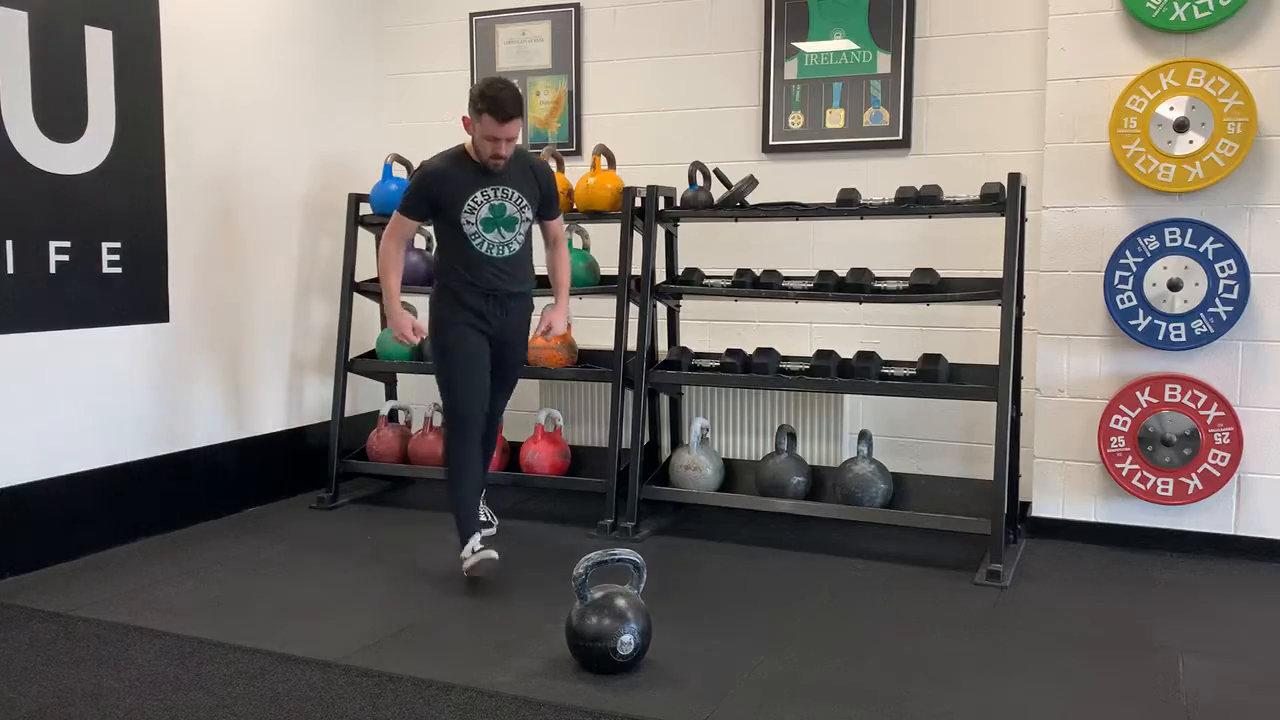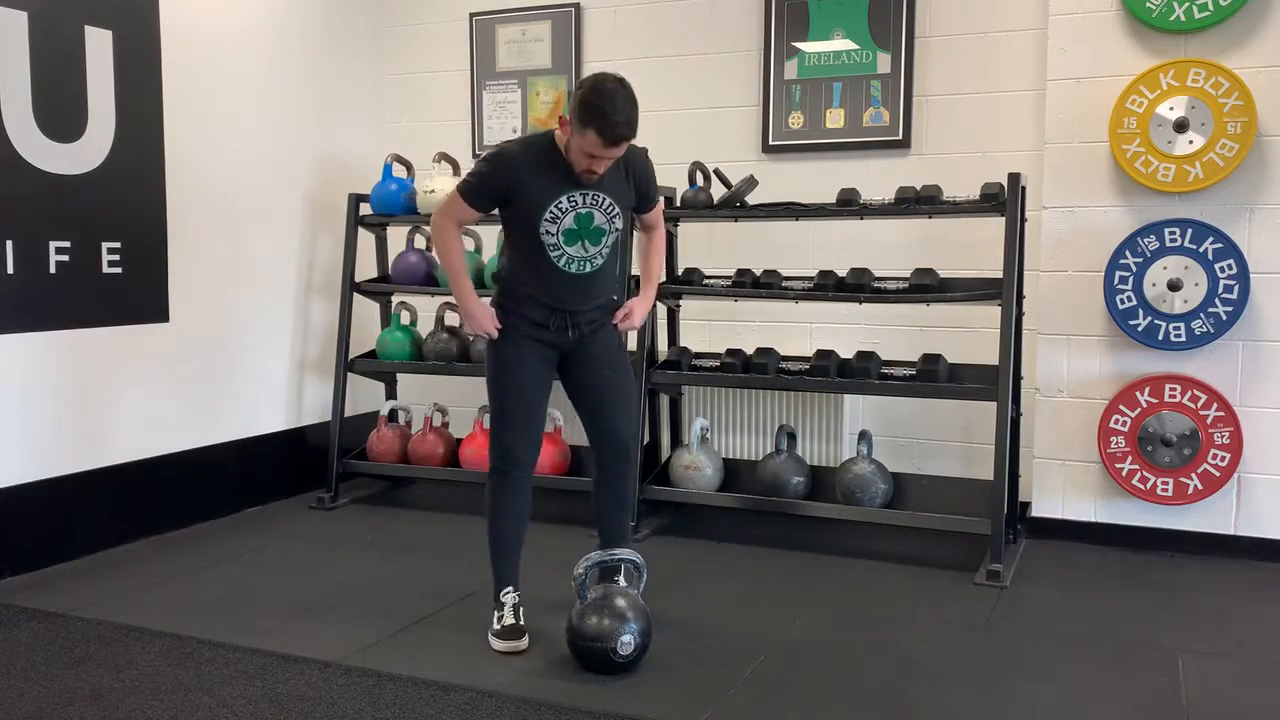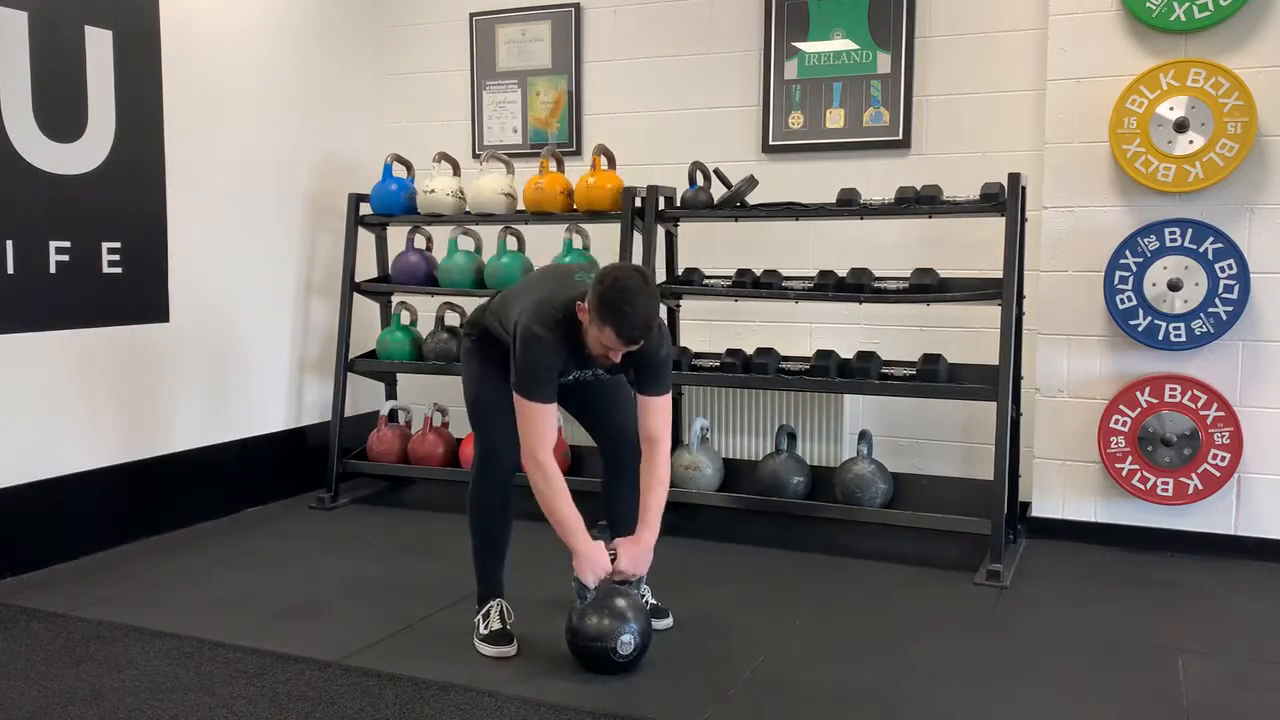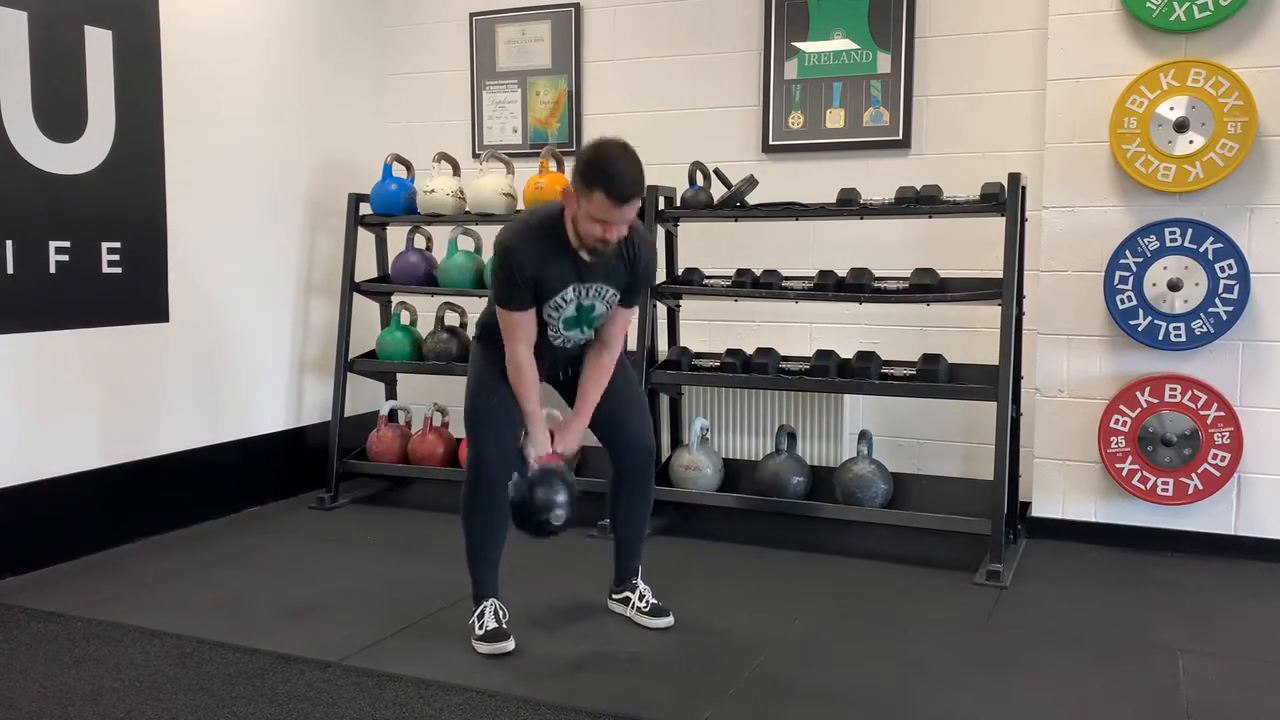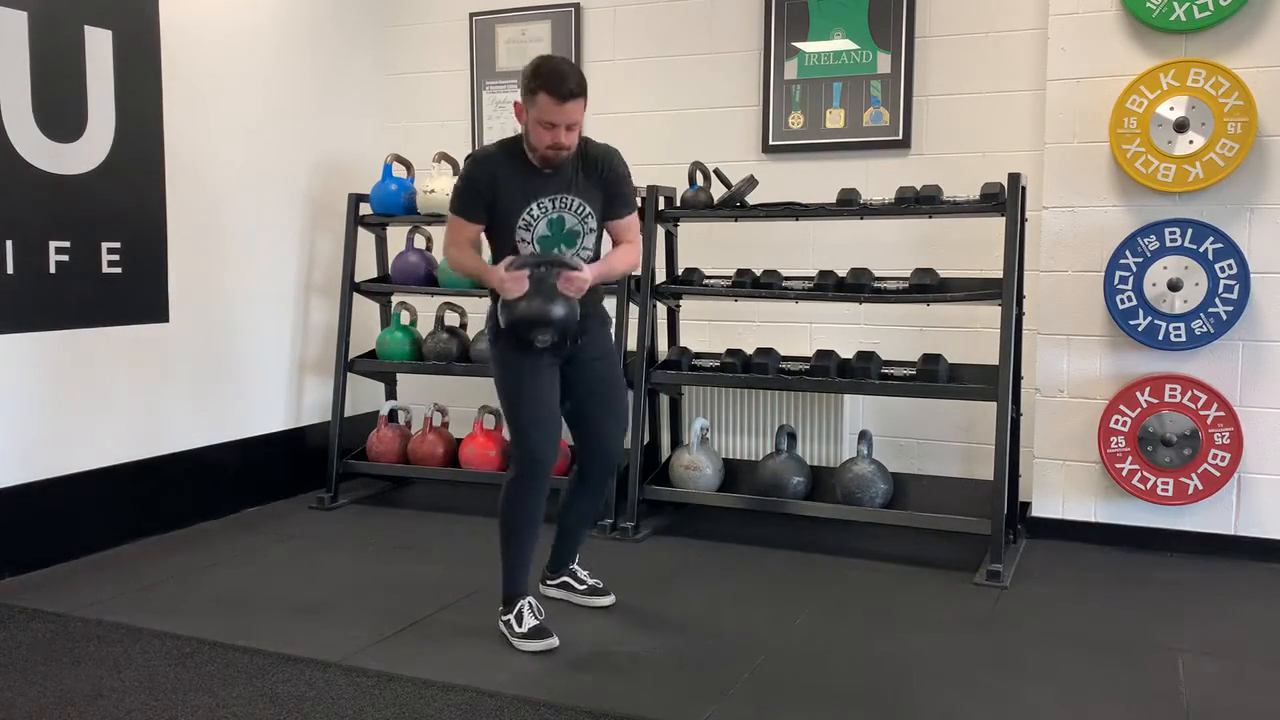
dt=1s
person 1, frame 1
left shoulder: (535, 172)
right shoulder: (438, 174)
left elbow: (556, 239)
right elbow: (394, 239)
left wrist: (560, 303)
right wrist: (394, 308)
left hip: (513, 312)
right hip: (458, 313)
left knee: (490, 415)
right knee: (465, 417)
left ankle: (473, 497)
right ankle: (469, 535)
person 1, frame 2
left shoulder: (634, 168)
right shoulder: (513, 163)
left elbow: (654, 226)
right elbow: (446, 221)
left wrist: (645, 296)
right wrist: (467, 301)
left hip: (597, 327)
right hip: (522, 329)
left knee: (619, 447)
right knee: (514, 459)
left ankle: (615, 574)
right ankle: (506, 595)
person 1, frame 3
left shoulder: (649, 337)
right shoulder: (543, 326)
left elbow: (656, 443)
right elbow: (539, 457)
left wrist: (645, 537)
right wrist: (583, 547)
right hip: (497, 347)
left knee: (626, 442)
right knee: (498, 456)
left ankle: (626, 578)
right ankle: (490, 603)
person 1, frame 4
left shoulder: (638, 249)
right shoulder: (521, 243)
left elbow: (608, 344)
right elbow: (519, 349)
left wrist: (575, 424)
right wrist: (534, 430)
left hip: (586, 352)
right hip: (507, 346)
left knee: (638, 449)
right knee: (490, 463)
left ankle: (626, 584)
right ankle: (486, 601)
person 1, frame 5
left shoulder: (605, 165)
right shoulder: (488, 168)
left elbow: (631, 248)
right elbow: (455, 246)
left wrist: (593, 273)
right wrist: (493, 276)
left hip: (588, 328)
right hip: (523, 331)
left knee: (605, 455)
right knee: (537, 456)
left ankle: (561, 568)
right ankle: (514, 600)
